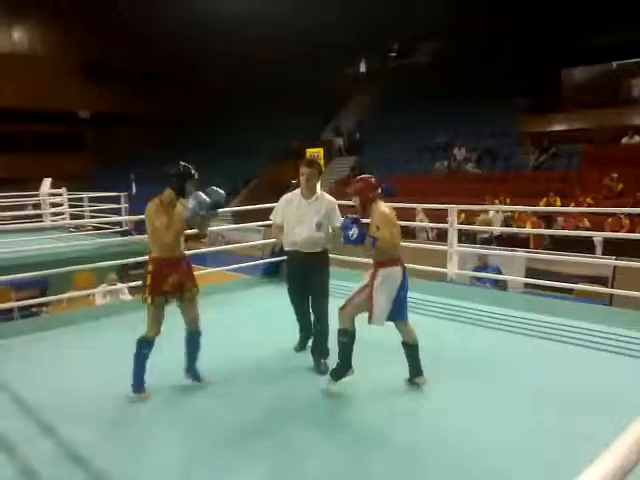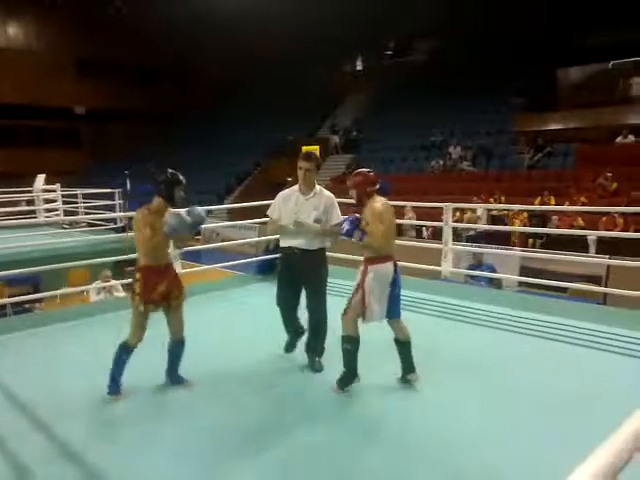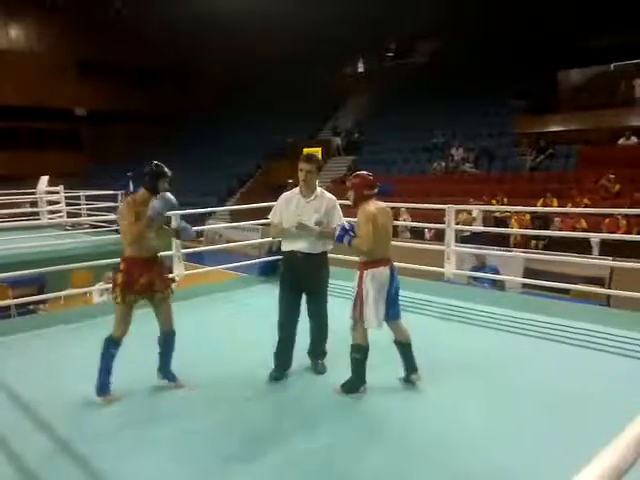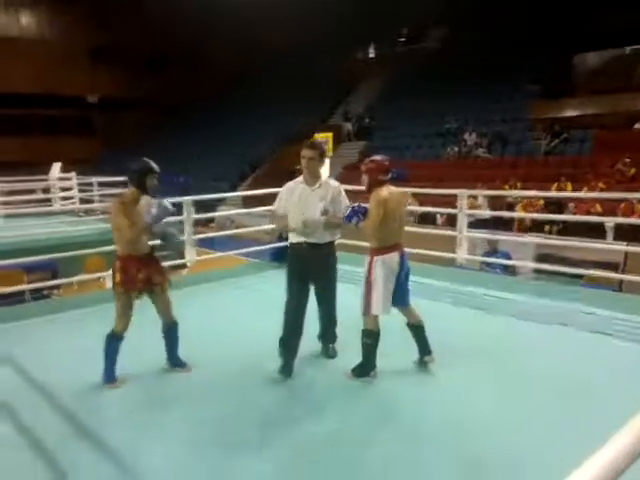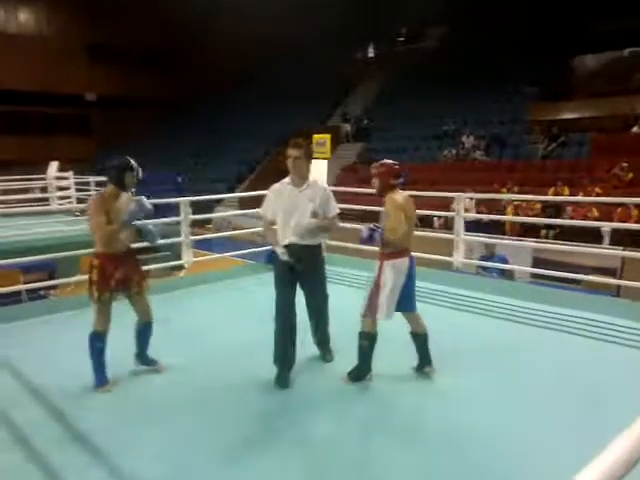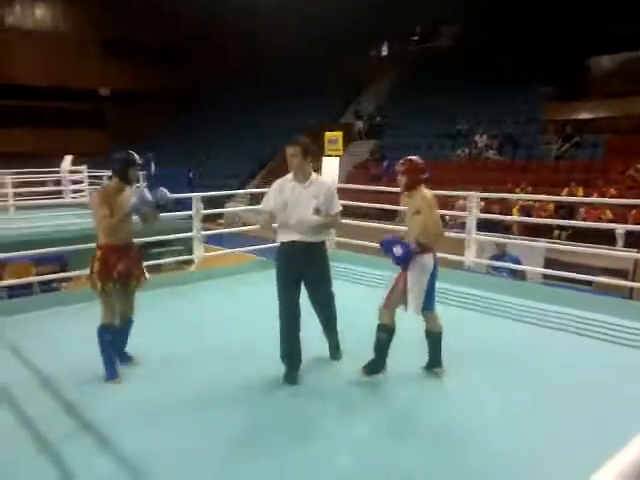
dt=0.2s
person 1, frame 1
left shoulder: (328, 202)
right shoulder: (287, 200)
left elbow: (338, 231)
right elbow: (276, 229)
left wrist: (321, 238)
right wrist: (286, 239)
left hip: (318, 258)
right hip: (294, 258)
left knee: (320, 308)
right knee: (298, 304)
left ankle: (320, 355)
right ankle: (305, 333)
person 1, frame 2
left shoulder: (327, 198)
right shoulder: (284, 196)
left elbow: (336, 229)
right elbow: (271, 228)
left wrist: (315, 229)
right wrist: (286, 226)
left hip: (315, 256)
right hip: (289, 255)
left knee: (317, 307)
right knee: (284, 303)
left ankle: (314, 353)
right ankle: (294, 332)
person 1, frame 3
left shoulder: (328, 201)
right shoulder: (286, 199)
left elbow: (336, 232)
right elbow: (273, 231)
left wrist: (314, 230)
right wrist: (289, 228)
left hip: (316, 261)
right hip: (291, 260)
left knee: (317, 312)
right knee: (286, 314)
left ankle: (317, 355)
right ankle: (282, 362)
person 1, frame 4
left shoulder: (334, 188)
right shoulder: (290, 188)
left elbow: (343, 220)
right elbow: (278, 221)
left wrist: (321, 221)
right wrist: (293, 226)
left hip: (324, 250)
right hip: (298, 251)
left knee: (326, 300)
right knee: (294, 305)
left ankle: (328, 340)
right ankle: (287, 357)
person 1, frame 5
left shoulder: (321, 190)
right shoulder: (276, 190)
left elbow: (333, 223)
right elbow: (267, 226)
left wrist: (314, 225)
right wrist: (277, 246)
left hip: (311, 253)
right hip: (285, 255)
left knee: (318, 304)
right knee: (284, 311)
left ankle: (323, 344)
right ankle: (284, 366)
person 1, frame 6
left shoulder: (325, 187)
right shoulder: (279, 186)
left elbow: (336, 220)
right elbow: (265, 222)
left wrist: (317, 222)
right wrist: (274, 215)
left hip: (315, 250)
right hip: (288, 251)
left knee: (324, 302)
right knee: (288, 310)
left ankle: (333, 342)
right ankle: (291, 364)
person 2, frame 1
left shoulder: (182, 203)
right shoulder: (155, 206)
left elbow: (202, 228)
right elbow: (168, 238)
left wrist: (211, 209)
right wrist: (188, 216)
left hip: (181, 265)
right hip: (160, 268)
left knee: (193, 324)
right knee: (153, 330)
left ankle: (191, 369)
right ankle: (138, 382)
person 2, frame 2
left shoulder: (170, 213)
right shoulder: (144, 215)
left elbow: (180, 240)
right elbow: (147, 249)
left wrist: (192, 226)
right wrist: (167, 231)
left hip: (168, 274)
right hip: (148, 276)
left knee: (178, 333)
right knee: (136, 337)
left ankle: (172, 374)
right ankle: (114, 382)
person 2, frame 3
left shoulder: (156, 203)
right shoulder: (128, 205)
right elbow: (131, 238)
left wrist: (177, 232)
right wrist: (151, 215)
left hip: (155, 265)
right hip: (132, 268)
left knee: (168, 325)
right knee: (120, 330)
left ankle: (164, 370)
right ankle: (102, 383)
person 2, frame 4
right shoulder: (118, 205)
right elbow: (127, 239)
right wrist: (149, 221)
left hip: (148, 261)
right hip: (128, 265)
left knee: (169, 316)
right knee: (122, 325)
left ankle: (173, 358)
right ankle: (109, 371)
person 2, frame 5
left shoulder: (128, 198)
right shoulder: (97, 202)
right elbow: (103, 236)
left wrist: (141, 232)
right wrist: (128, 219)
left hip: (127, 259)
right hip: (106, 264)
left knee: (146, 315)
right knee: (102, 324)
left ankle: (142, 355)
right ankle: (99, 375)
person 2, frame 6
left shoulder: (132, 192)
right shoulder: (100, 195)
left elbow: (149, 219)
right elbow: (106, 227)
left wrist: (154, 206)
right wrist: (129, 210)
left hip: (129, 252)
right hip: (108, 256)
left knee: (127, 312)
right knee: (110, 315)
left ankle: (120, 352)
right ankle: (110, 367)
person 3, frame 1
left shoulder: (380, 212)
right shoulder: (381, 209)
left elbow: (393, 244)
left wrist: (363, 238)
right wrist: (360, 228)
left hip: (385, 273)
right hip: (397, 270)
left knee: (347, 312)
right knee: (402, 322)
left ankle: (344, 365)
right ankle: (416, 374)
person 3, frame 2
left shoulder: (372, 208)
right shoulder: (384, 204)
left elbow: (378, 242)
left wrist: (354, 233)
right wrist: (360, 227)
left hip: (375, 269)
right hip: (389, 266)
left knee: (349, 317)
right knee: (395, 319)
left ankle: (350, 373)
right ankle: (409, 371)
person 3, frame 3
left shoulder: (365, 211)
right shoulder: (384, 209)
left elbow: (365, 246)
left wrist: (346, 237)
right wrist: (355, 232)
left hip: (372, 273)
right hip: (387, 268)
left knee: (359, 327)
right knee: (394, 322)
left ankle: (357, 380)
right ankle: (411, 371)
person 3, frame 4
left shoulder: (378, 195)
right shoulder: (399, 194)
left elbow: (371, 230)
left wrist: (356, 219)
right wrist: (366, 215)
left hip: (382, 258)
right hip: (398, 254)
left knee: (370, 312)
right knee: (405, 306)
left ankle: (368, 365)
right ankle: (425, 353)
person 3, frame 5
left shoulder: (393, 200)
right shoulder: (405, 199)
left elbow: (398, 235)
left wrist: (374, 235)
right wrist: (380, 232)
left hip: (392, 263)
right hip: (405, 260)
left knee: (369, 315)
right knee: (411, 313)
left ankle: (363, 368)
right ankle: (425, 363)
person 3, frame 6
left shoulder: (423, 197)
right shoulder: (416, 196)
left elbow: (436, 232)
left wrist: (412, 247)
right wrist: (402, 243)
left hip: (418, 259)
right hip: (425, 258)
left knee: (387, 308)
right knee: (428, 311)
left ankle: (379, 361)
right ankle: (435, 363)
